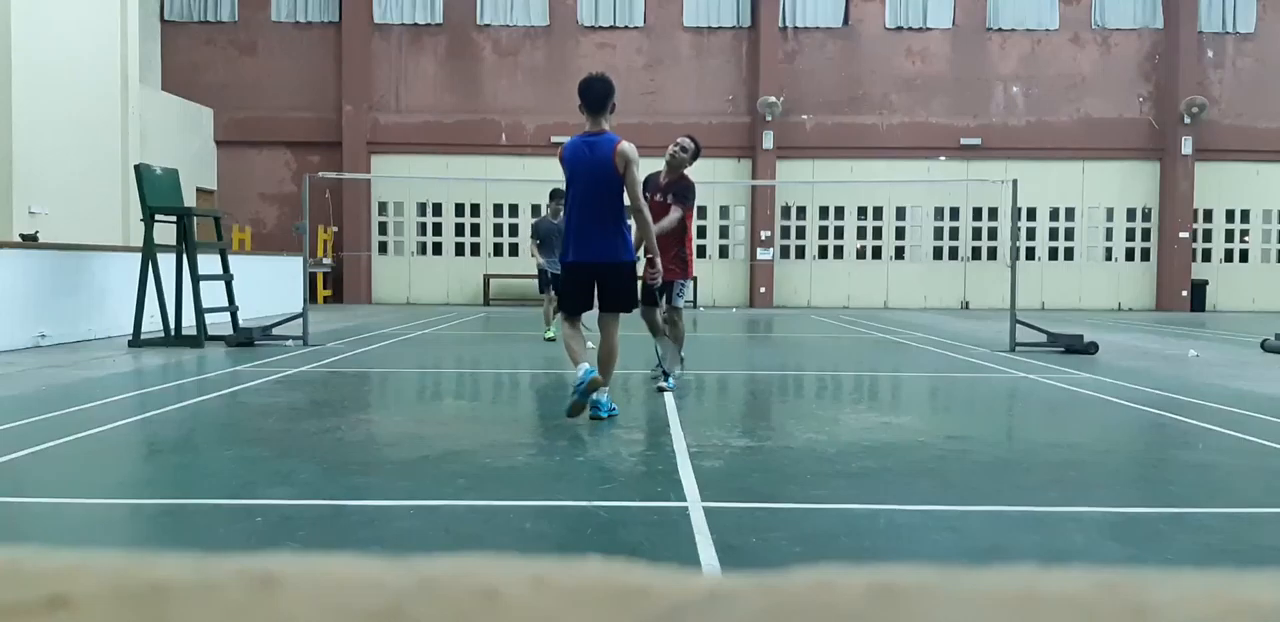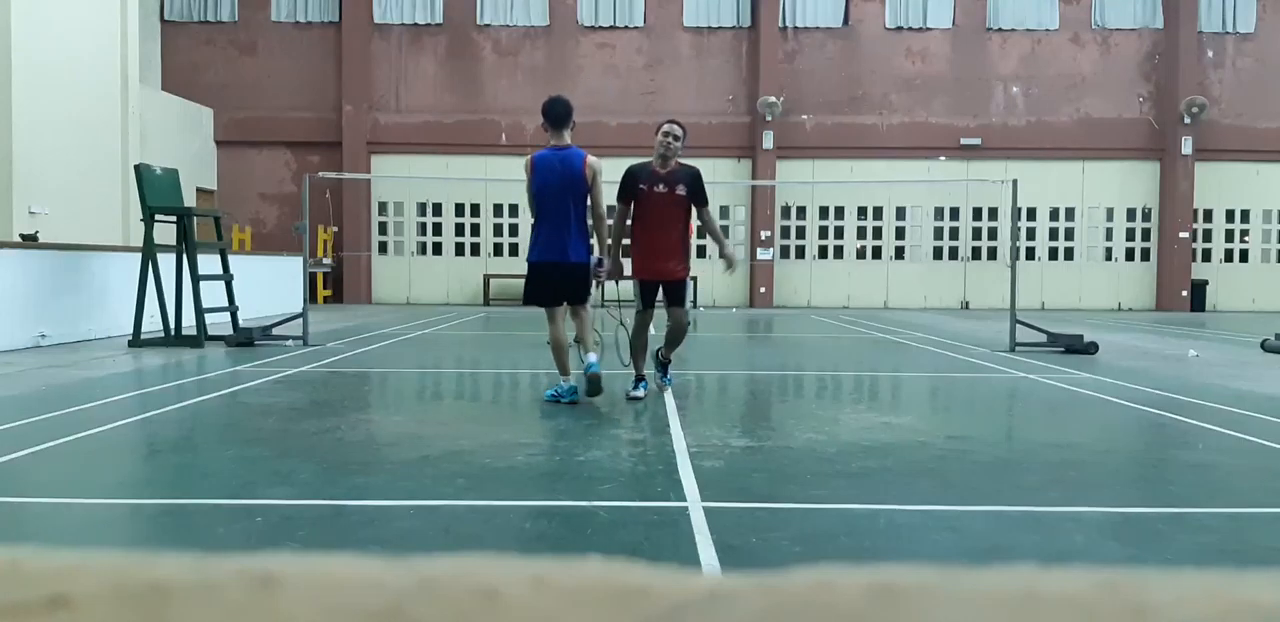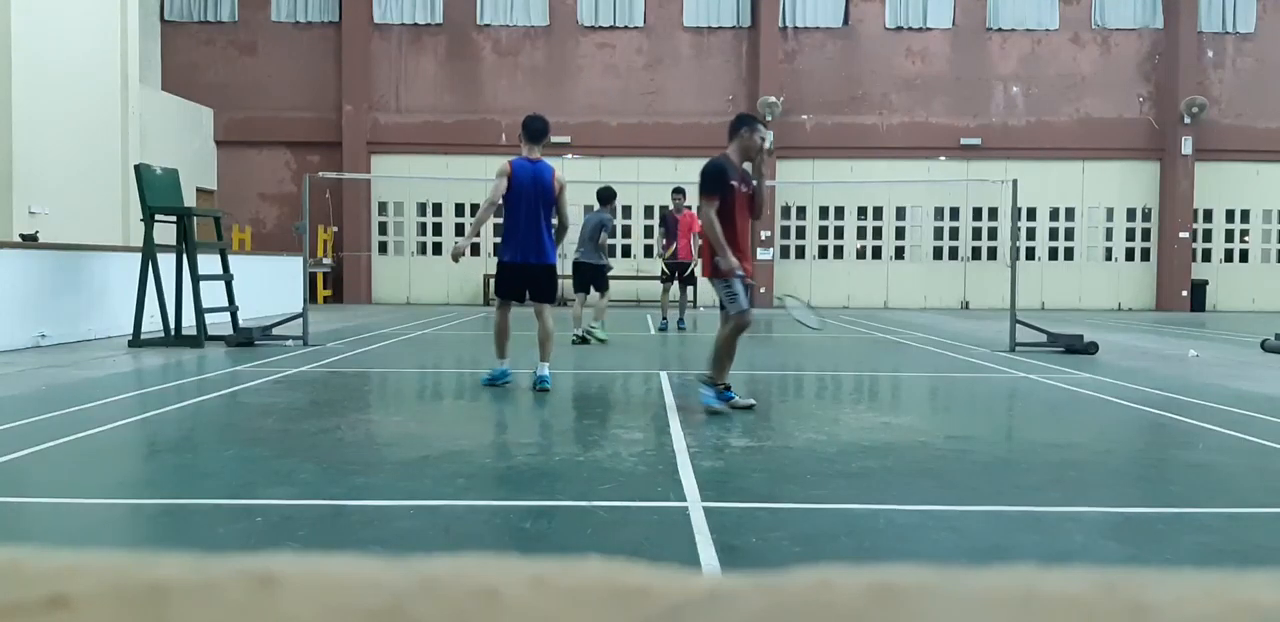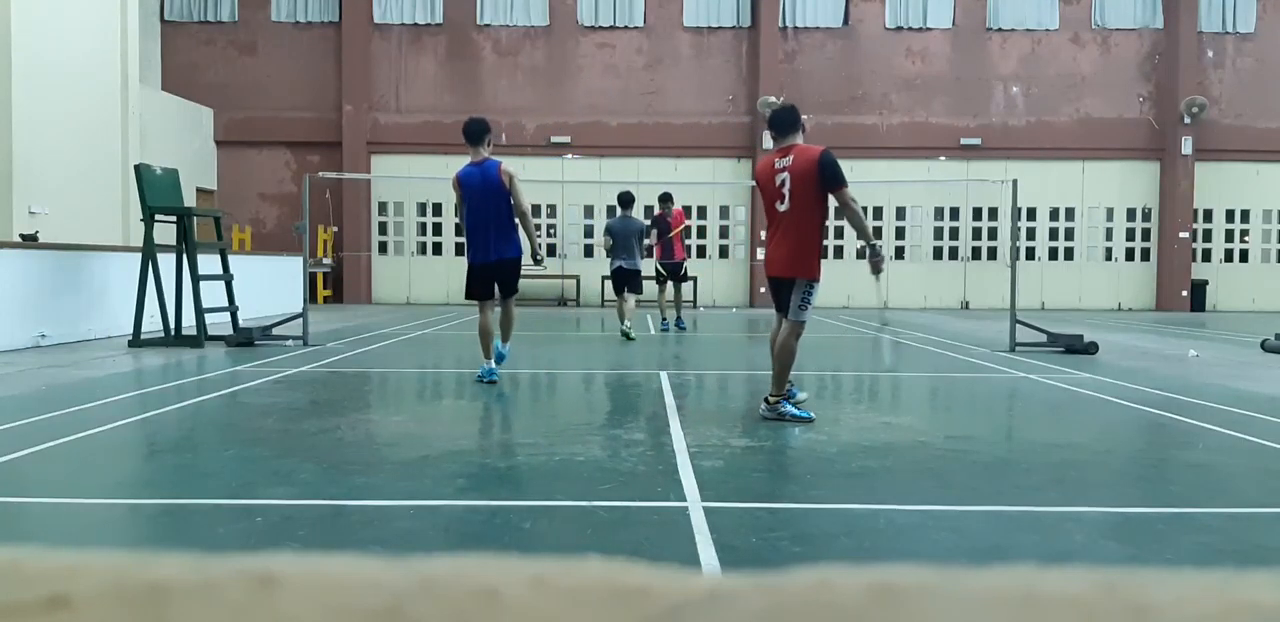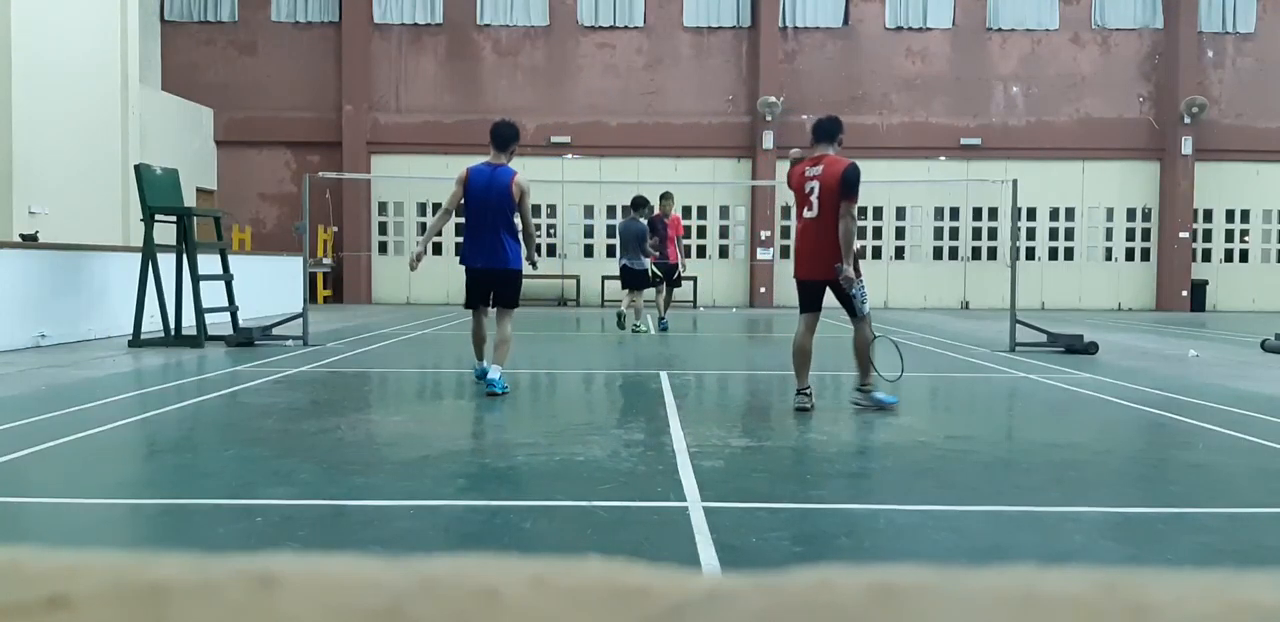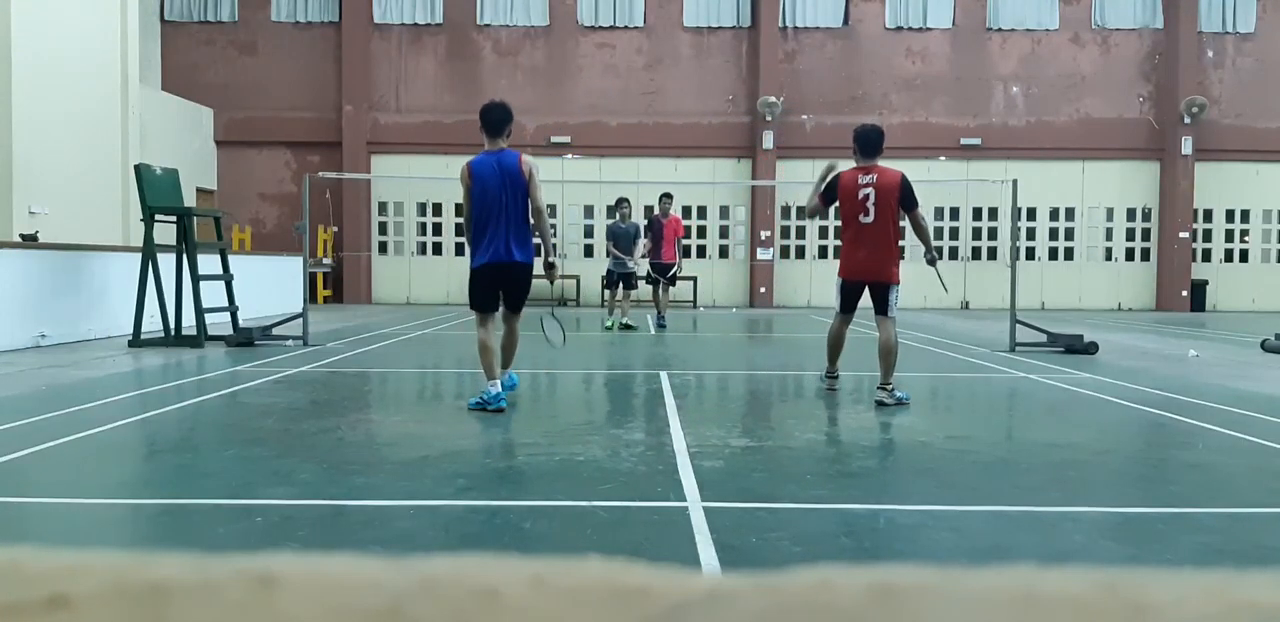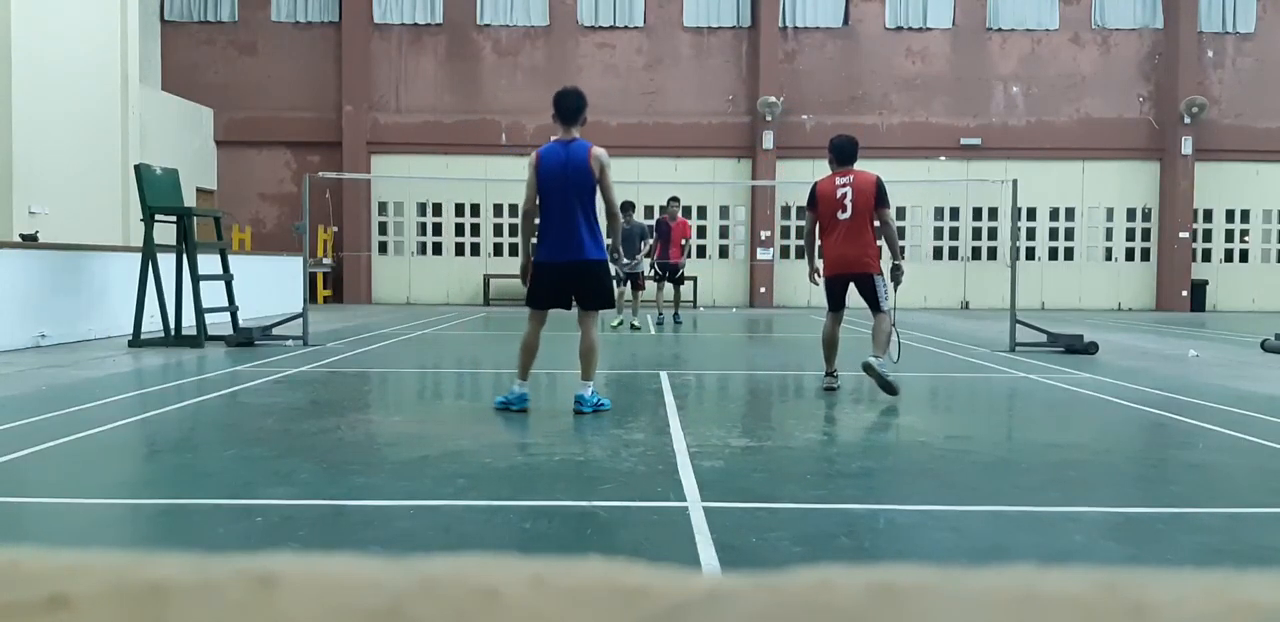
dt=0.7s
person 1, frame 1
left shoulder: (566, 152)
right shoulder: (624, 150)
right elbow: (638, 208)
right wrist: (653, 254)
left hip: (575, 253)
right hip: (617, 254)
left knee: (570, 320)
right knee: (609, 324)
left ankle: (583, 372)
right ankle: (602, 399)
person 1, frame 2
left shoulder: (532, 163)
right shoulder: (590, 164)
right elbow: (599, 215)
right wrist: (601, 256)
left hip: (544, 254)
right hip: (578, 254)
left knee: (555, 317)
right knee: (580, 311)
left ankle: (567, 384)
right ankle: (591, 360)
person 1, frame 3
left shoulder: (508, 168)
right shoulder: (556, 177)
left elbow: (491, 203)
right elbow: (563, 222)
left wrist: (466, 239)
left hip: (512, 255)
right hip: (544, 257)
left knee: (503, 308)
right knee: (543, 312)
left ankle: (501, 367)
right ankle: (543, 372)
person 1, frame 4
left shoulder: (459, 178)
right shoulder: (504, 171)
right elbow: (522, 211)
right wrist: (534, 246)
left hip: (478, 254)
right hip: (508, 251)
left knee: (485, 309)
right knee: (507, 301)
left ankle: (489, 367)
right ankle: (503, 348)
person 1, frame 5
left shoulder: (468, 175)
right shoulder: (518, 182)
left elbow: (446, 212)
right elbow: (527, 227)
left wrist: (422, 244)
right wrist: (531, 254)
left hip: (476, 260)
right hip: (508, 261)
left knee: (478, 315)
right knee: (504, 318)
left ankle: (481, 366)
right ankle: (495, 375)
person 1, frame 6
left shoulder: (470, 169)
right shoulder: (526, 163)
left elbow: (468, 219)
right elbow: (538, 210)
left wrist: (475, 254)
right wrist: (549, 254)
left hip: (486, 258)
right hip: (520, 257)
left knee: (485, 323)
right knee: (512, 319)
left ankle: (494, 391)
right ankle: (506, 375)
person 1, frame 7
left shoulder: (538, 157)
right shoulder: (597, 155)
left elbow: (529, 210)
right elbow: (612, 210)
left wrist: (524, 254)
right wrist: (616, 246)
left hip: (548, 255)
right hip: (589, 255)
left knee: (535, 321)
right knee: (588, 323)
left ankle: (519, 391)
right ankle: (586, 394)
person 2, frame 1
left shoulder: (685, 186)
right shoulder: (650, 180)
left elbow: (675, 218)
right wrist: (634, 245)
left hip: (677, 262)
left knee: (673, 315)
right knee: (648, 312)
left ankle: (670, 371)
right ankle: (668, 357)
person 2, frame 2
left shoulder: (691, 175)
right shoulder: (635, 173)
left elbow: (704, 215)
right elbow: (621, 216)
left wrist: (723, 246)
right wrist: (615, 256)
left hip: (677, 264)
right hip: (644, 264)
left knee: (680, 319)
right knee: (643, 318)
left ankle: (664, 357)
right ankle: (639, 378)
person 2, frame 3
left shoulder: (744, 174)
right shoulder: (717, 167)
left elbow: (755, 214)
right elbow: (708, 214)
left wrist: (760, 174)
right wrist: (725, 255)
left hip: (741, 262)
right hip: (725, 262)
left knee: (732, 321)
right knee: (741, 319)
left ankle: (720, 387)
right ankle: (710, 381)
person 2, frame 4
left shoulder: (762, 166)
right shoulder: (820, 157)
right elbow: (848, 204)
right wrist: (872, 245)
left hip: (774, 259)
right hip: (802, 260)
left knee: (783, 323)
right knee: (793, 326)
left ankle: (783, 388)
right ankle: (774, 400)
person 2, frame 5
left shoulder: (796, 170)
right shoulder: (847, 168)
right elbow: (846, 217)
left wrist: (796, 157)
right wrist: (847, 263)
left hip: (805, 263)
right hip: (835, 263)
left knee: (806, 324)
right knee: (862, 322)
left ankle: (802, 391)
right ankle: (865, 388)
person 2, frame 6
left shoulder: (840, 180)
right shoulder: (897, 179)
left elbow: (811, 212)
right elbow: (917, 220)
left wrist: (821, 179)
right wrist: (930, 249)
left hip: (851, 266)
right hip: (885, 268)
left knee: (842, 319)
right knee: (886, 324)
left ankle: (831, 373)
right ankle: (886, 387)
person 2, frame 7
left shoulder: (819, 187)
right shoulder: (873, 182)
left elbow: (810, 229)
right elbow: (887, 223)
left wrist: (811, 263)
right wrist: (897, 259)
left hip: (833, 264)
right hip: (865, 262)
left knee: (834, 317)
right knee: (882, 313)
left ankle: (830, 374)
right ankle: (877, 358)
